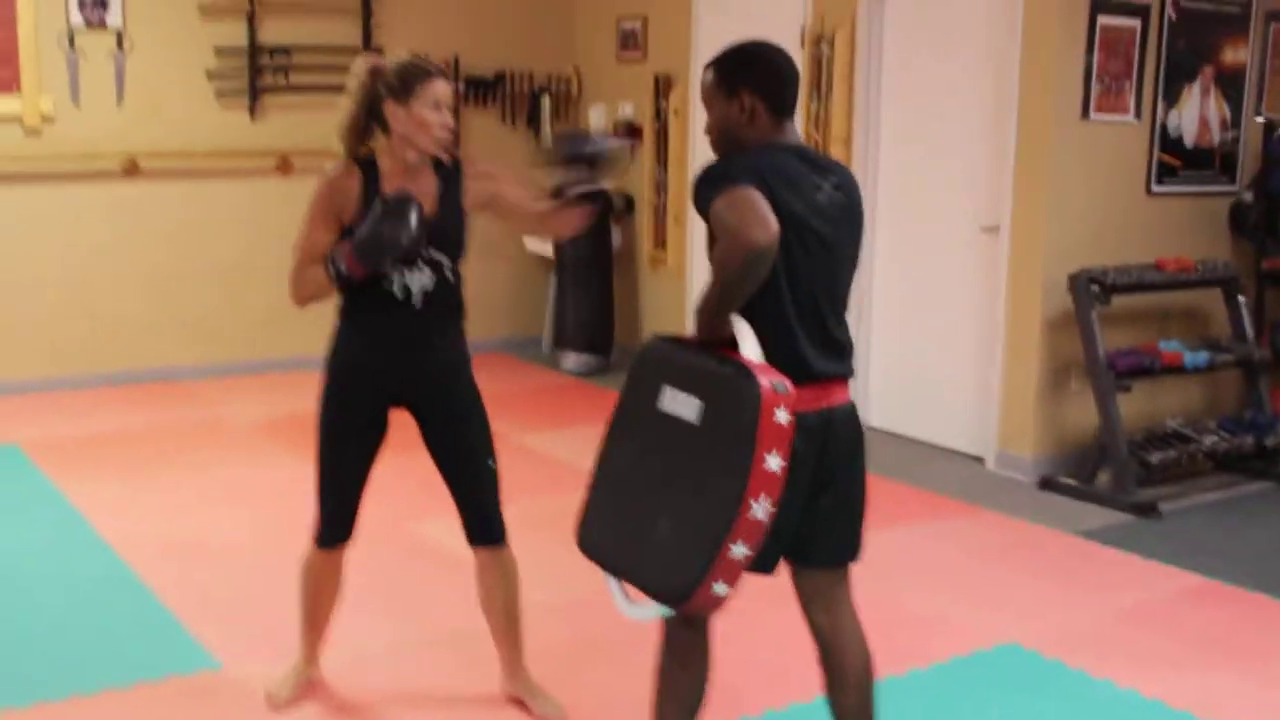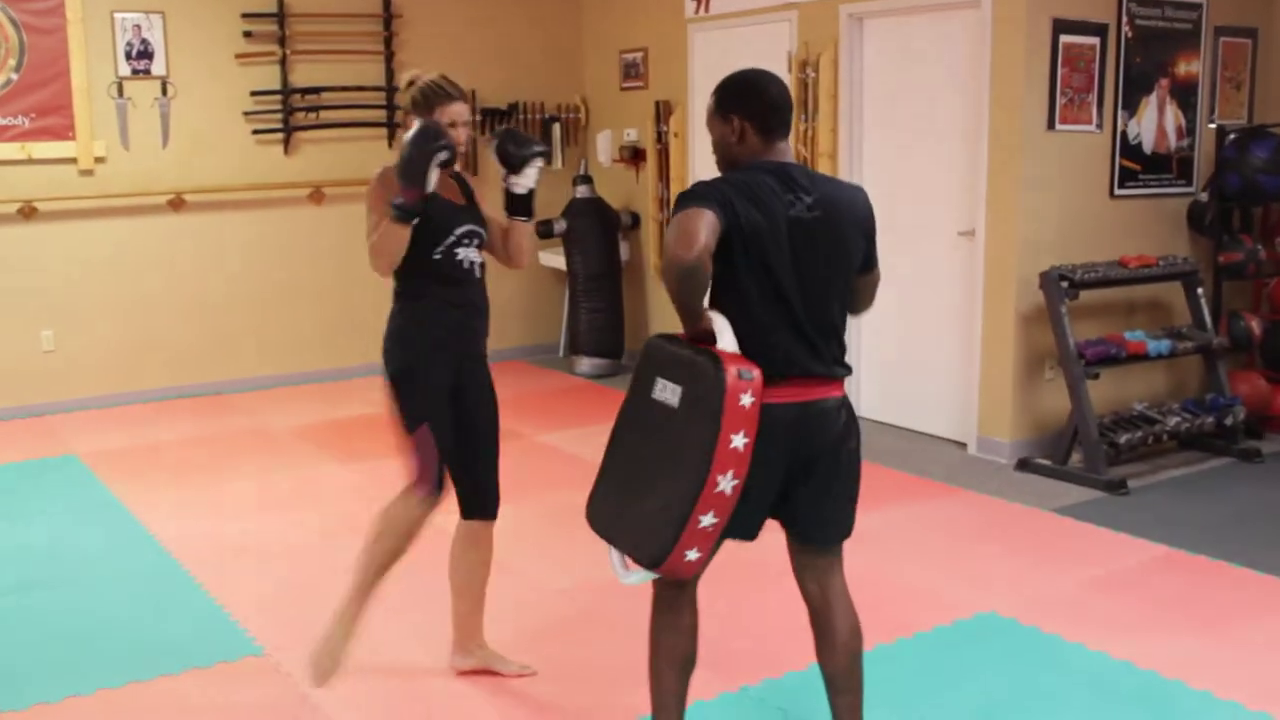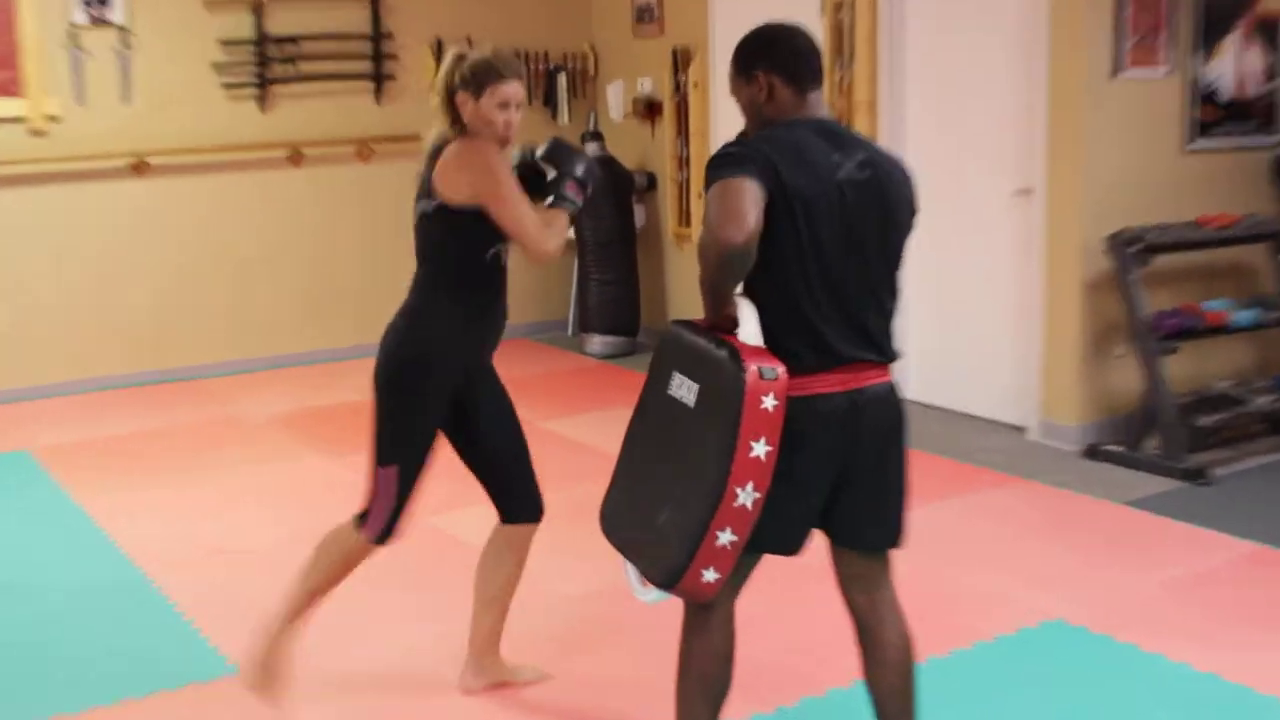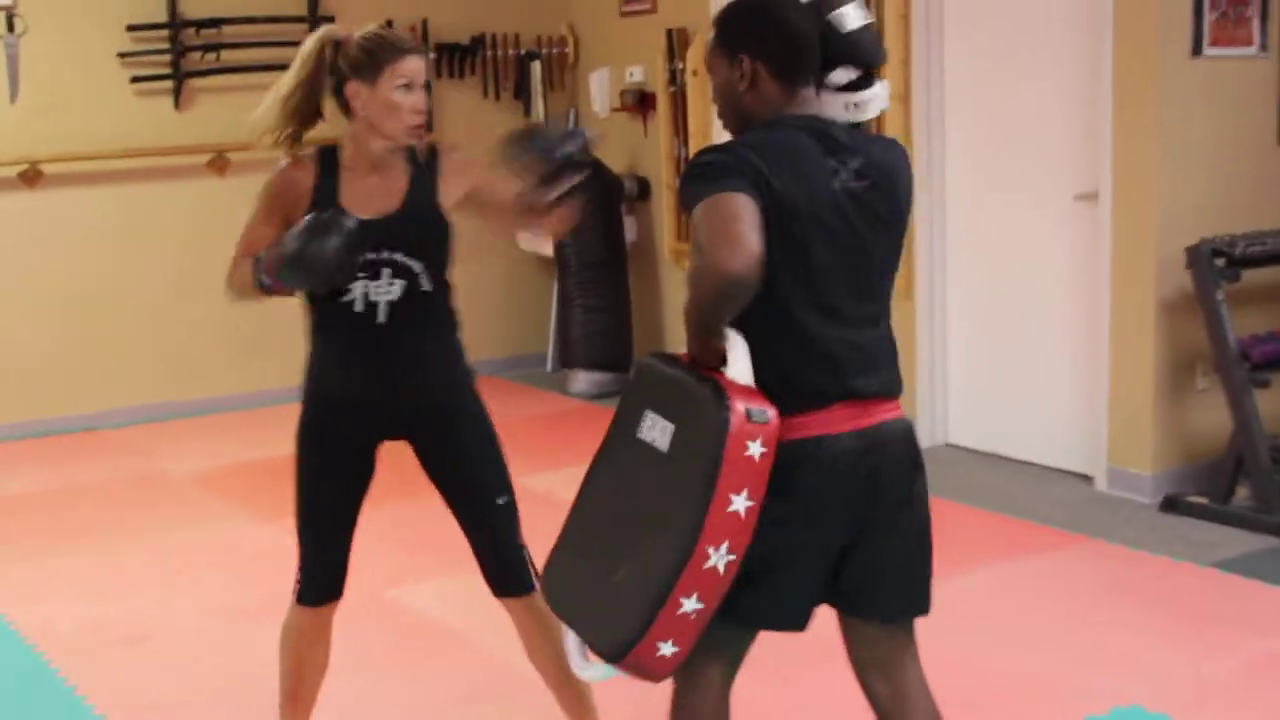
dt=1s
person 1, frame 1
left shoulder: (733, 176)
right shoulder: (841, 185)
left elbow: (754, 237)
left wrist: (709, 318)
right hip: (833, 416)
right knee: (831, 606)
person 1, frame 2
left shoulder: (715, 197)
right shoulder: (851, 203)
left elbow: (685, 255)
left wrist: (693, 319)
right hip: (825, 413)
left knee: (675, 573)
right knee: (825, 581)
person 1, frame 3
left shoulder: (751, 158)
right shoulder: (890, 172)
left elbow: (732, 234)
left wrist: (715, 301)
left hip: (783, 406)
right hip: (871, 401)
left knee: (710, 588)
right knee: (872, 590)
person 1, frame 4
left shoulder: (728, 165)
right shoulder: (886, 162)
left elbow: (733, 263)
left wrist: (699, 330)
left hip: (781, 453)
right hip: (883, 444)
left knee: (705, 660)
person 2, frame 1
left shoulder: (459, 177)
right shoulder: (344, 184)
left elbow: (553, 221)
right elbow: (302, 290)
right wrist: (355, 257)
left hip: (439, 370)
right hip: (358, 370)
left knee: (488, 531)
right knee: (332, 533)
right ankle: (307, 662)
person 2, frame 2
left shoulder: (465, 184)
right shoulder: (393, 181)
left elbow: (518, 257)
right elbow: (382, 259)
left wrist: (521, 189)
right wrist: (414, 187)
left hip: (468, 351)
right hip: (420, 342)
left knee: (481, 506)
right knee: (428, 483)
left ankle: (468, 645)
right ankle: (344, 623)
person 2, frame 3
left shoulder: (452, 158)
right shoulder: (478, 156)
right elbow: (541, 243)
left wrist: (535, 186)
right wrist: (570, 187)
left hip: (460, 358)
right hip: (427, 350)
left knee: (522, 509)
right knee: (380, 521)
left ankle: (483, 660)
right ankle: (280, 634)
person 2, frame 4
left shoulder: (441, 167)
right shoulder: (298, 177)
left elbow: (543, 218)
right elbow: (243, 278)
left wrist: (548, 188)
right wrist: (286, 268)
left hip: (438, 393)
right hip: (339, 399)
left knee: (513, 579)
right knee: (317, 592)
